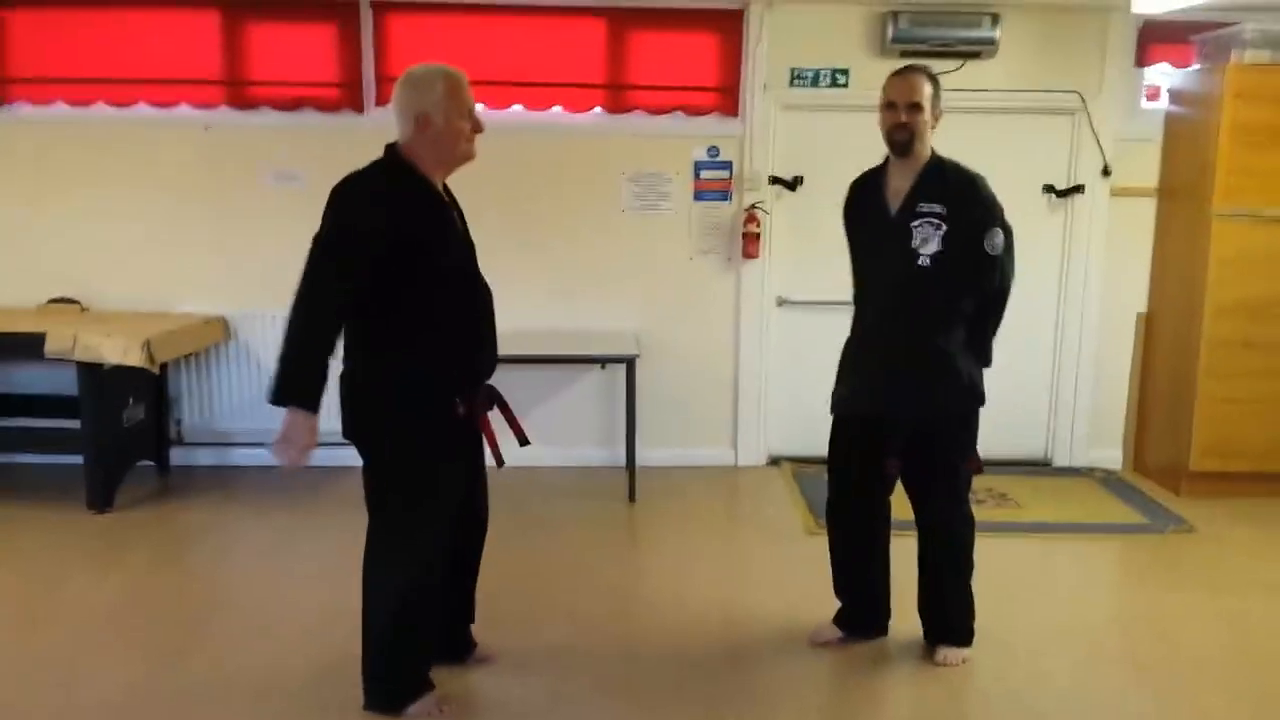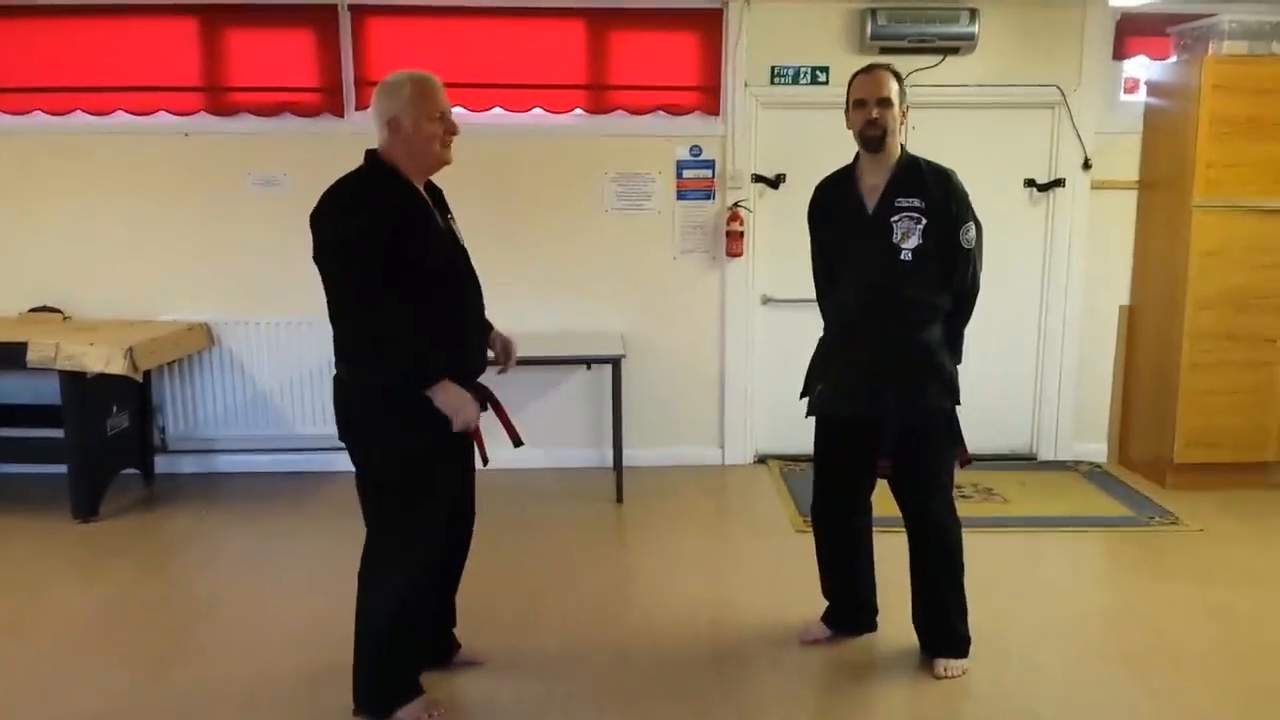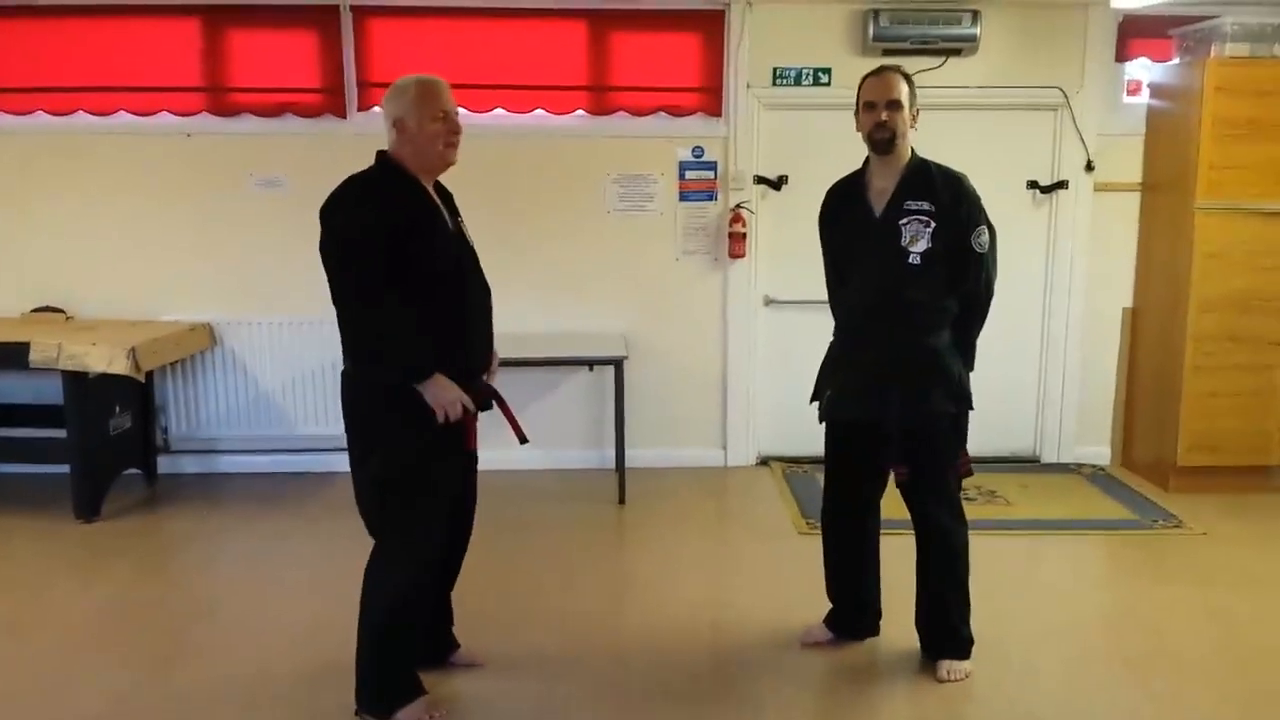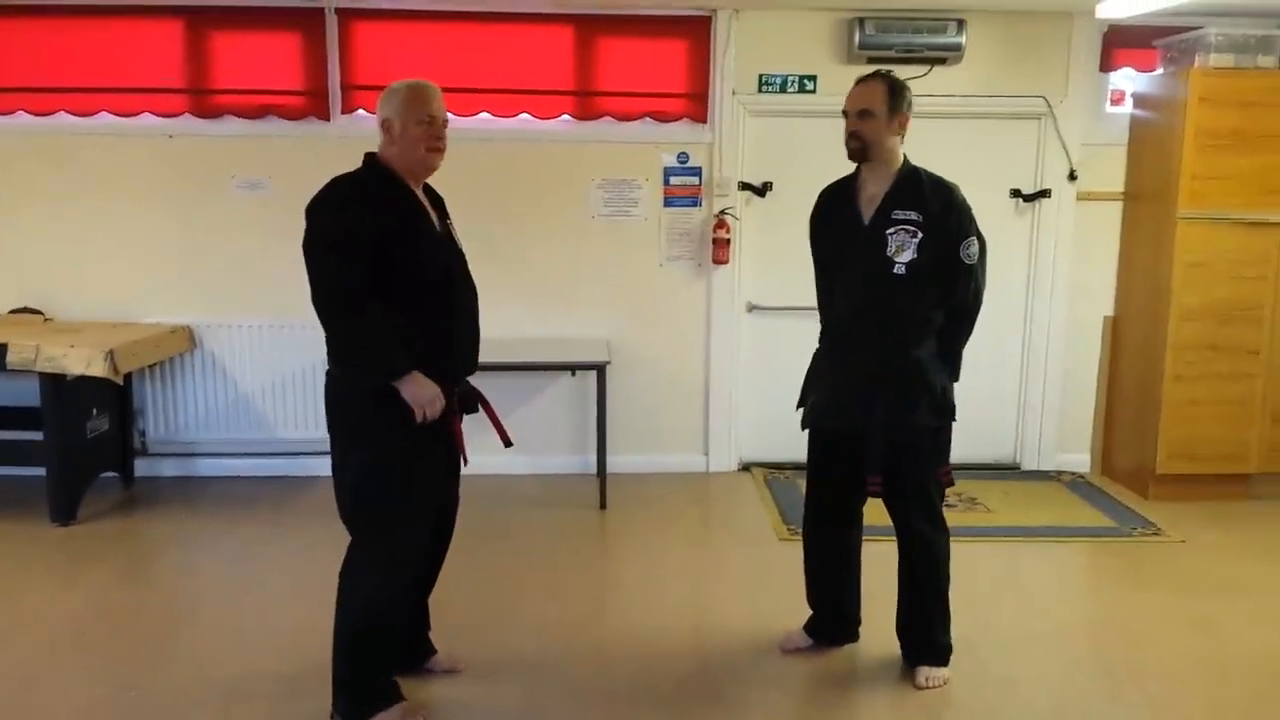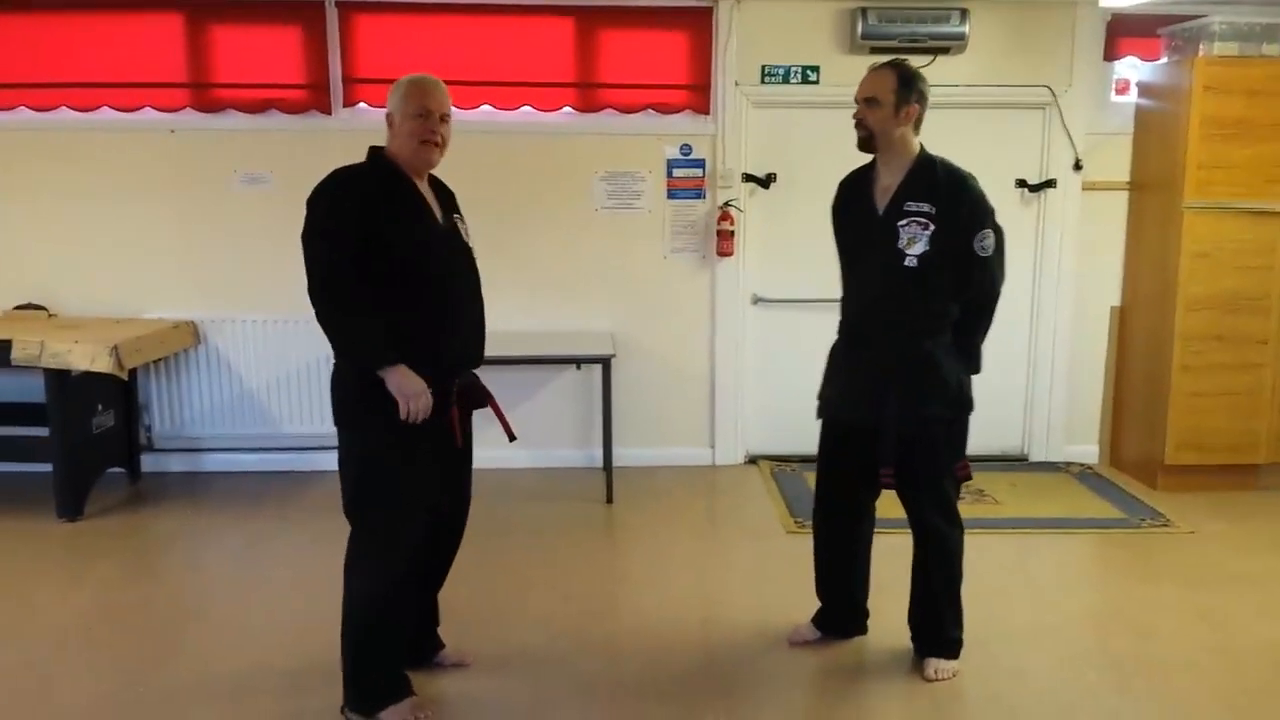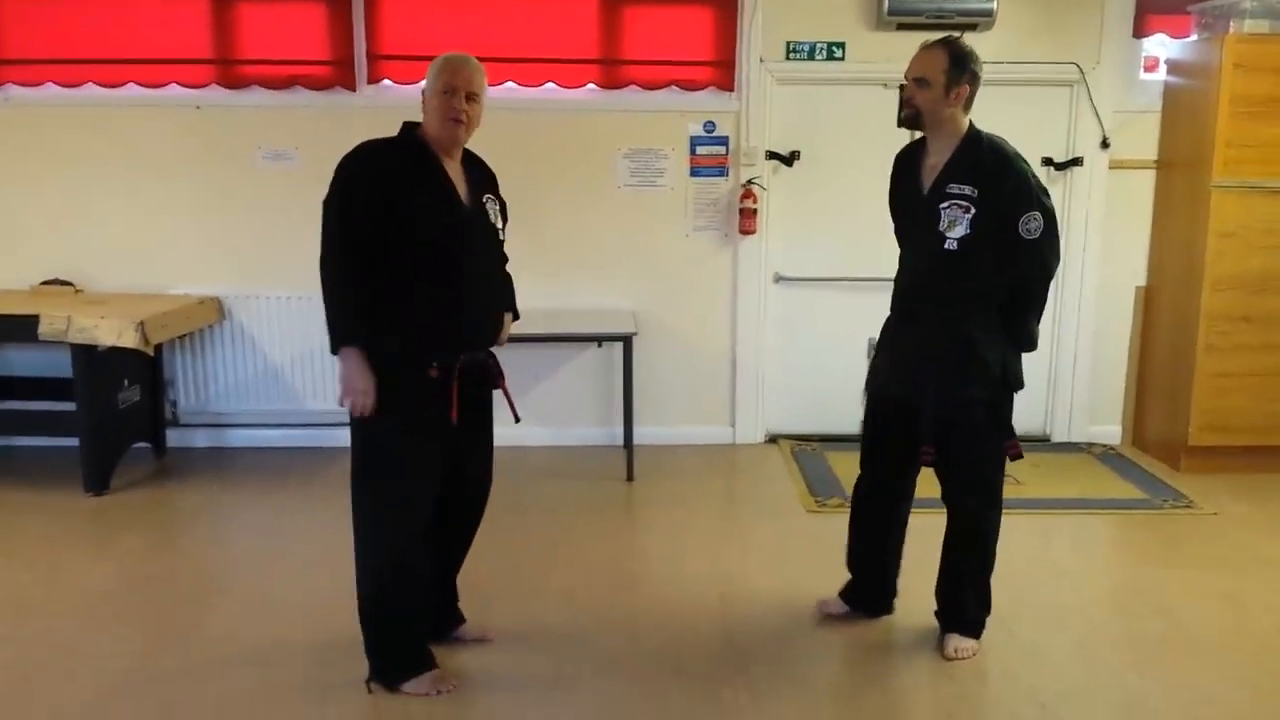
dt=0.4s
person 1, frame 1
left shoulder: (432, 191)
right shoulder: (372, 197)
right elbow: (324, 299)
right wrist: (302, 403)
left hip: (448, 397)
right hip: (399, 402)
left knee: (463, 521)
right knee: (408, 535)
left ankle: (447, 636)
person 1, frame 2
left shoulder: (425, 194)
right shoulder: (354, 204)
right elbow: (368, 313)
left wrist: (481, 332)
right wrist: (437, 382)
left hip: (441, 397)
right hip: (391, 404)
left knee: (449, 526)
right knee: (403, 539)
left ankle: (431, 639)
person 1, frame 3
left shoulder: (435, 196)
right shoulder: (362, 201)
right elbow: (364, 306)
left wrist: (475, 352)
right wrist: (426, 377)
left hip: (444, 394)
right hip: (396, 401)
left knee: (447, 525)
right knee: (406, 537)
left ankle: (429, 639)
person 1, frame 4
left shoulder: (427, 201)
right shoulder: (349, 201)
right elbow: (344, 304)
left wrist: (451, 365)
right wrist: (405, 376)
left hip: (430, 396)
right hip: (380, 402)
left knee: (428, 528)
right knee: (386, 538)
left ankle: (406, 644)
person 1, frame 5
left shoulder: (440, 197)
right shoulder: (348, 193)
right elbow: (335, 294)
left wrist: (467, 346)
right wrist: (391, 369)
left hip: (443, 392)
right hip: (384, 396)
left knee: (441, 521)
right knee: (386, 533)
left ankle: (414, 638)
person 1, frame 6
left shoulder: (480, 177)
right shoulder: (374, 166)
right elbow: (343, 263)
left wrist: (504, 308)
right wrist: (352, 352)
left hip: (466, 370)
right hip: (399, 371)
left knee: (462, 497)
right knee: (395, 510)
left ankle: (436, 612)
right ankle: (397, 657)
person 2, frame 1
left shoulder: (966, 193)
right shoulder: (862, 194)
left elbow: (994, 284)
left wrist: (960, 355)
right wrist: (876, 342)
left hip: (941, 378)
right hip: (869, 368)
left knee: (942, 507)
right knee: (851, 497)
left ankle: (950, 629)
right ankle: (861, 614)
person 2, frame 2
left shoulder: (940, 188)
right shoulder: (829, 195)
left elbow: (963, 282)
left wrist: (931, 350)
right wrist: (849, 340)
left hip: (920, 375)
right hip: (845, 370)
left knee: (930, 509)
right knee: (836, 501)
left ankle: (945, 637)
right ankle: (848, 611)
person 2, frame 3
left shoulder: (950, 192)
right shoulder: (840, 200)
left elbow: (977, 285)
left wrist: (942, 354)
right wrist: (860, 346)
left hip: (930, 381)
right hip: (854, 374)
left knee: (937, 512)
right knee: (846, 504)
left ankle: (947, 639)
right ankle: (852, 615)
person 2, frame 4
left shoulder: (940, 201)
right shoulder: (830, 202)
left elbow: (965, 297)
left wrist: (926, 365)
right wrist: (846, 355)
left hip: (913, 391)
right hip: (839, 381)
left knee: (919, 522)
right knee: (827, 511)
left ankle: (927, 646)
right ankle: (832, 621)
person 2, frame 5
left shoulder: (955, 191)
right shoulder: (851, 191)
left elbow: (983, 285)
left wrist: (948, 357)
right wrist: (866, 347)
left hip: (930, 383)
right hip: (856, 372)
left knee: (933, 515)
right knee: (838, 503)
left ankle: (938, 639)
right ankle: (840, 615)
person 2, frame 6
left shoulder: (1003, 169)
right shoulder: (907, 163)
left elbow: (1038, 261)
left wrist: (1006, 342)
right wrist: (919, 324)
left hip: (975, 361)
right hip: (905, 347)
left knee: (971, 493)
right knee: (881, 475)
left ankle: (962, 618)
right ankle: (867, 591)
